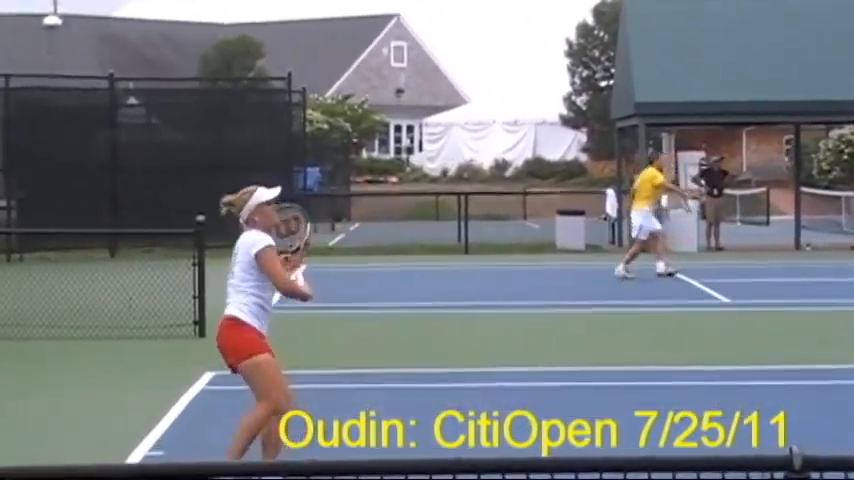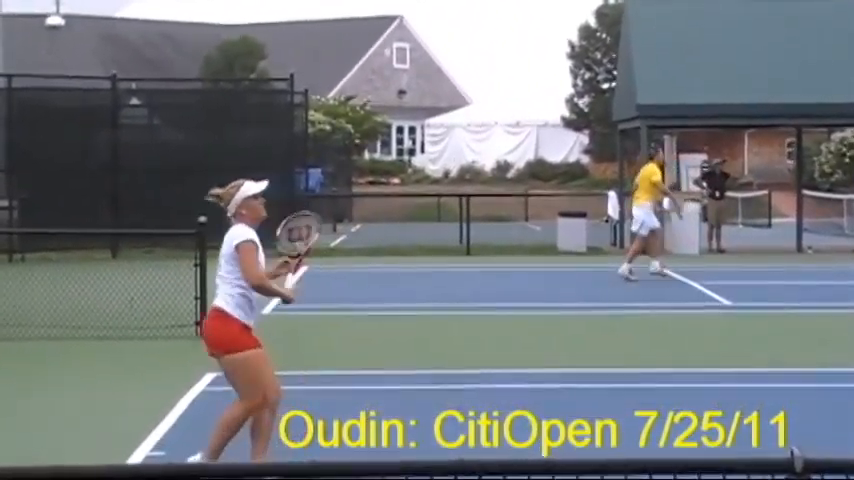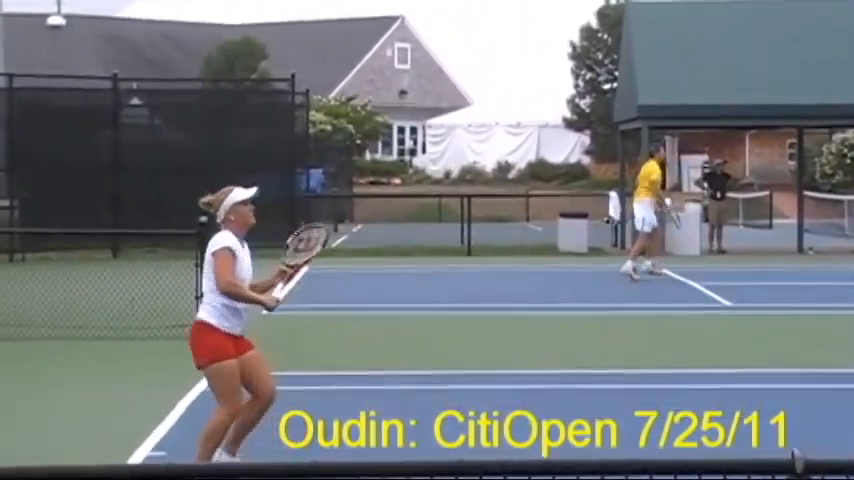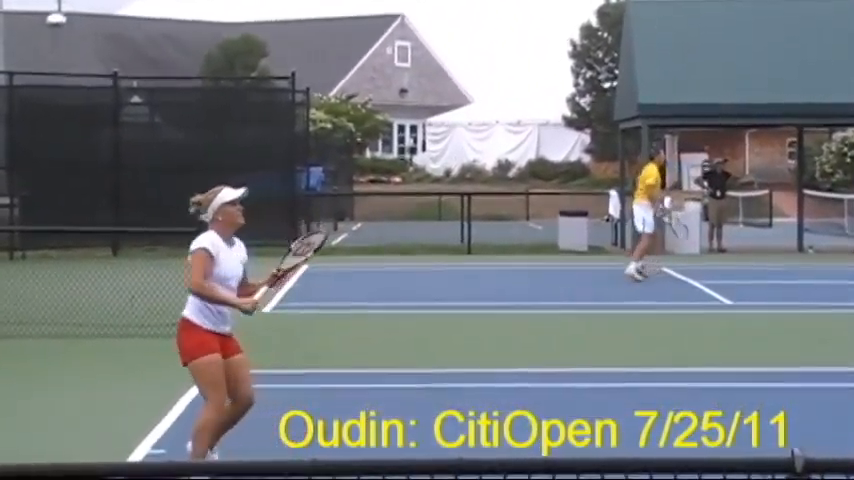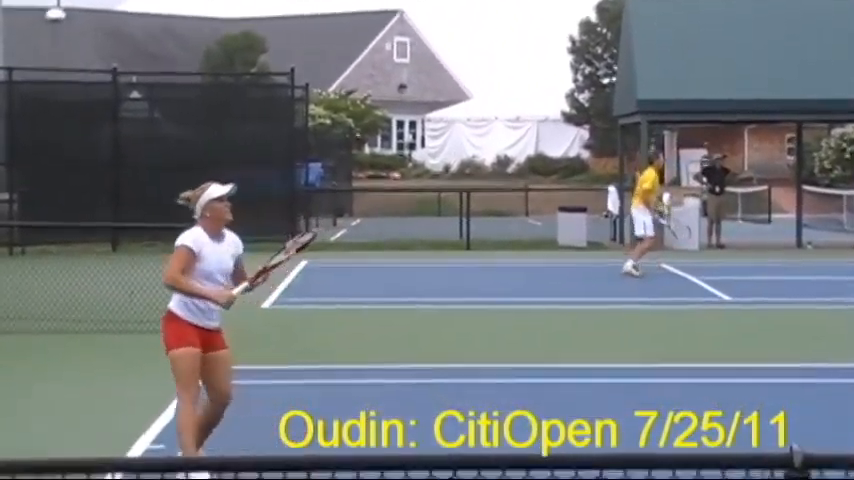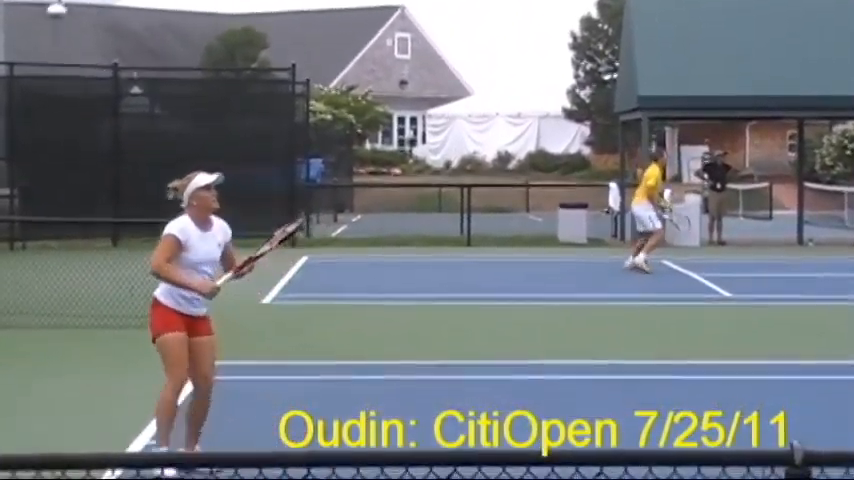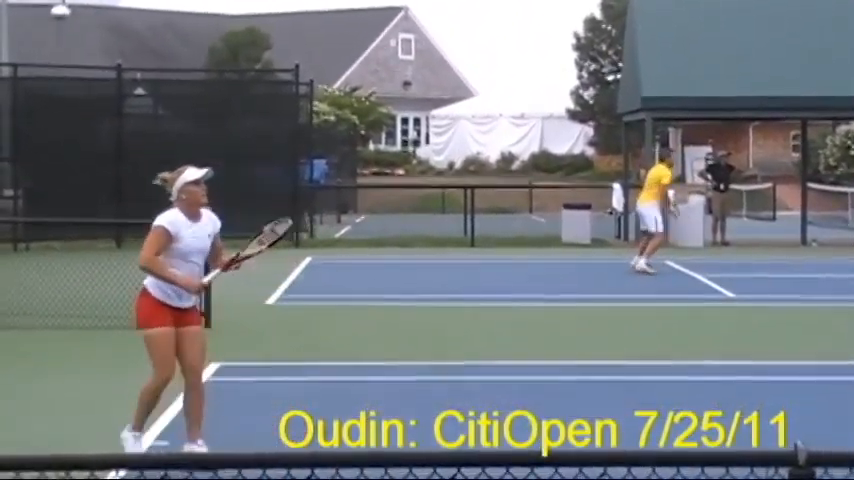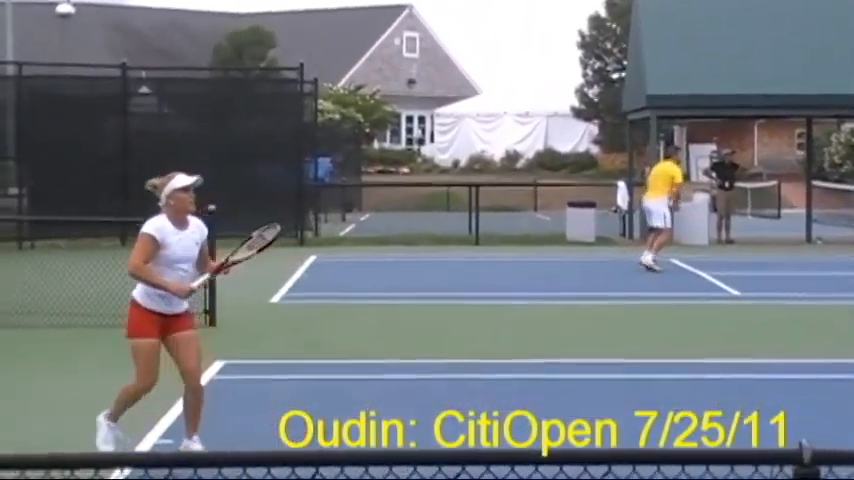
dt=0.1s
person 1, frame 1
left shoulder: (250, 241)
right shoulder: (260, 241)
right elbow: (285, 286)
left wrist: (289, 268)
right wrist: (303, 289)
left hip: (244, 332)
right hip: (241, 331)
left knee: (284, 405)
right knee: (272, 403)
person 1, frame 2
left shoulder: (242, 235)
right shoulder: (245, 235)
right elbow: (257, 281)
left wrist: (278, 270)
right wrist: (284, 292)
left hip: (239, 327)
right hip: (225, 326)
left knee: (271, 396)
right knee: (253, 400)
right ankle: (205, 463)
person 1, frame 3
left shoulder: (239, 245)
right shoulder: (223, 242)
left elbow: (246, 291)
right elbow: (225, 286)
left wrist: (276, 279)
right wrist: (262, 300)
left hip: (232, 335)
right hip: (212, 333)
left knee: (266, 393)
right knee: (231, 407)
left ankle: (226, 454)
person 1, frame 4
left shoulder: (237, 247)
right shoulder: (205, 244)
left elbow: (241, 291)
right elbow: (194, 285)
left wrist: (271, 281)
right wrist: (235, 301)
left hip: (222, 333)
right hip: (197, 331)
left knee: (244, 397)
right knee: (217, 403)
left ankle: (202, 446)
person 1, frame 5
left shoulder: (232, 241)
right shoulder: (192, 239)
left elbow: (239, 280)
right elbow: (171, 279)
left wrist: (256, 279)
right wrist: (213, 295)
left hip: (211, 327)
right hip: (182, 323)
left knee: (222, 396)
right knee: (190, 395)
left ankle: (191, 452)
person 1, frame 6
left shoulder: (221, 228)
right shoulder: (178, 229)
left elbow: (230, 266)
right elbow: (157, 267)
left wrist: (245, 266)
right wrist: (195, 285)
left hip: (200, 315)
right hip: (169, 310)
left knee: (205, 384)
right knee: (176, 380)
left ankle: (191, 449)
right ankle: (161, 447)
person 1, frame 7
left shoulder: (210, 220)
right shoulder: (168, 221)
left elbow: (215, 260)
right elbow: (146, 261)
left wrist: (228, 262)
right wrist: (181, 280)
left hip: (188, 307)
right hip: (156, 303)
left knee: (195, 376)
right knee: (164, 375)
left ankle: (194, 442)
right ankle: (134, 433)
person 1, frame 8
left shoulder: (198, 227)
right shoulder: (155, 227)
left elbow: (202, 266)
right elbow: (136, 267)
left wrist: (216, 268)
right wrist: (171, 286)
left hip: (180, 314)
right hip: (146, 310)
left knee: (193, 377)
right knee: (145, 382)
left ankle: (192, 439)
right ankle: (109, 420)
person 2, frame 1
left shoulder: (644, 174)
right shoulder: (653, 174)
left elbow: (633, 191)
right elbow: (669, 186)
right wrist: (683, 194)
left hip: (645, 211)
right hip: (643, 212)
left knee: (657, 236)
right knee: (640, 244)
left ankle: (661, 266)
right ankle: (622, 268)
person 2, frame 2
left shoulder: (646, 169)
right shoulder: (654, 170)
left elbow: (636, 186)
right elbow: (662, 188)
right wrist: (675, 201)
left hip: (645, 206)
right hip: (644, 207)
left knee: (655, 235)
right knee: (640, 240)
left ankle: (656, 265)
right ankle: (625, 268)
person 2, frame 3
left shoulder: (648, 166)
right shoulder: (654, 167)
left elbow: (639, 182)
right elbow: (656, 188)
right wrist: (664, 203)
left hip: (645, 203)
right hip: (645, 203)
left knee: (651, 233)
right knee: (644, 237)
left ankle: (649, 263)
right ankle: (630, 265)
person 2, frame 4
left shoulder: (650, 169)
right shoulder: (652, 171)
right elbow: (649, 191)
left wrist: (657, 204)
right wrist: (656, 205)
left hip: (643, 206)
right hip: (643, 206)
left knee: (647, 238)
right knee: (646, 239)
left ankle: (637, 265)
right ankle: (633, 267)
person 2, frame 5
left shoulder: (650, 173)
right shoulder: (651, 175)
right elbow: (644, 196)
left wrist: (655, 208)
right wrist: (652, 210)
left hip: (642, 210)
right hip: (641, 210)
left knee: (644, 240)
right knee: (649, 241)
left ankle: (631, 264)
right ankle: (630, 264)
person 2, frame 6
left shoulder: (652, 170)
right shoulder: (656, 172)
right elbow: (649, 192)
left wrist: (661, 203)
right wrist: (657, 206)
left hip: (637, 205)
right hip: (644, 206)
left knee: (645, 235)
right knee: (659, 234)
left ankle: (632, 260)
right ankle: (641, 258)
person 2, frame 7
left shoulder: (655, 169)
right shoulder: (666, 172)
right elbow: (663, 192)
left wrist: (669, 202)
right wrist: (668, 205)
left hip: (642, 204)
right hip: (650, 205)
left knee: (648, 235)
right knee: (659, 237)
left ankle: (638, 260)
right ankle: (642, 262)
person 2, frame 8
left shoulder: (657, 166)
right shoulder: (676, 169)
right elbow: (677, 191)
right wrist: (676, 204)
left hip: (647, 200)
right hip: (659, 202)
left knee: (655, 231)
right knee: (665, 233)
left ankle: (647, 255)
right ankle: (649, 258)
